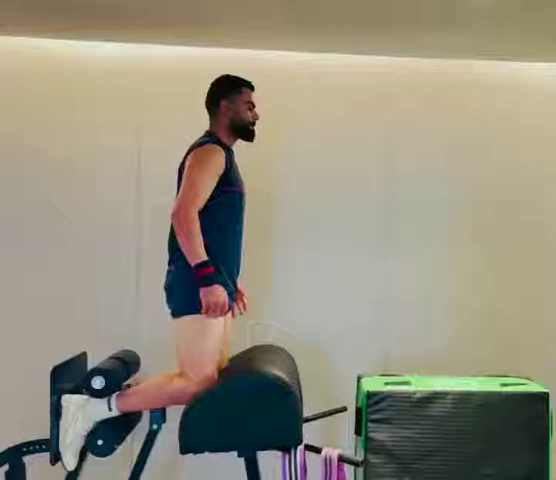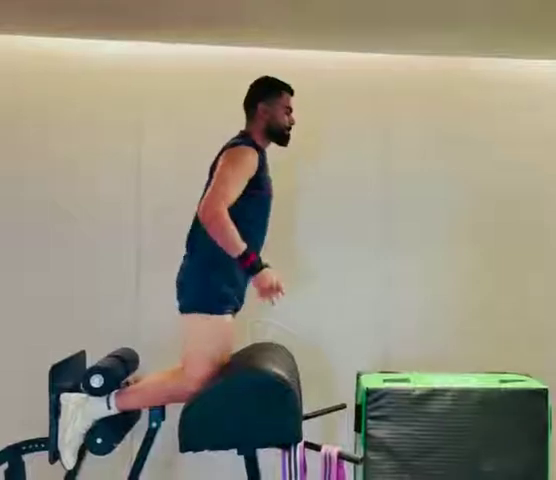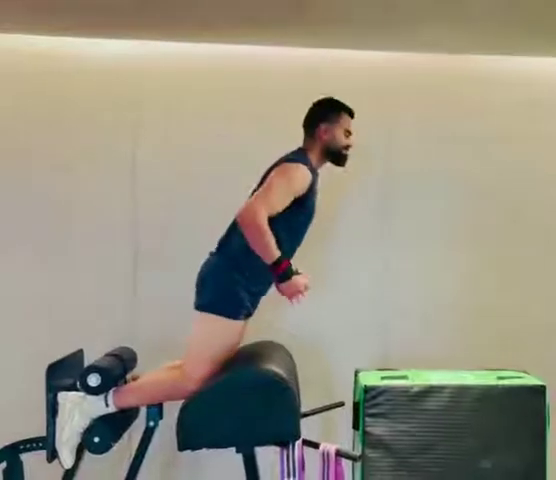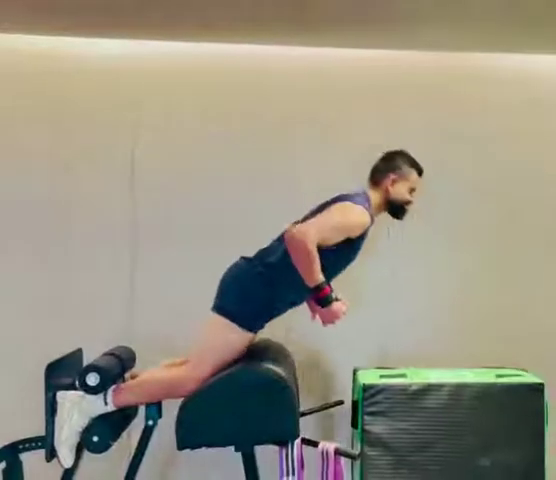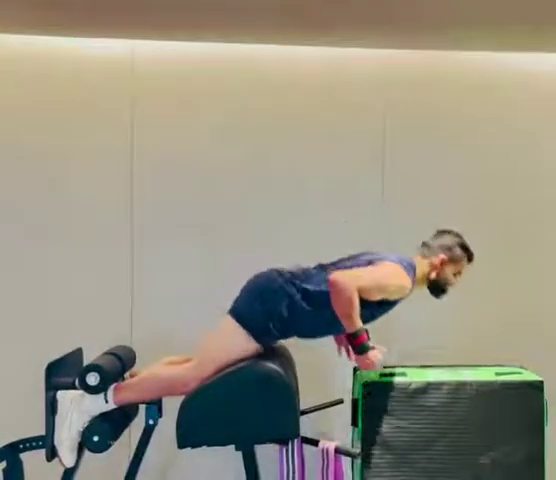
dt=0.4s
person 1, frame 1
left shoulder: (221, 156)
right shoulder: (210, 152)
right elbow: (183, 215)
left wrist: (229, 281)
right wrist: (209, 279)
left hip: (211, 283)
right hip: (198, 285)
left knee: (211, 376)
right knee: (199, 383)
left ankle: (114, 395)
right ankle: (93, 408)
person 1, frame 2
left shoulder: (252, 156)
right shoulder: (244, 153)
right elbow: (211, 210)
left wrist: (253, 270)
right wrist: (255, 266)
left hip: (221, 282)
right hip: (210, 281)
left knee: (204, 374)
right knee: (198, 381)
left ankle: (109, 390)
right ankle: (94, 407)
person 1, frame 3
left shoulder: (302, 171)
right shoulder: (299, 171)
right elbow: (250, 215)
left wrist: (281, 272)
right wrist: (284, 272)
left hip: (236, 286)
right hip: (230, 285)
left knee: (202, 372)
right knee: (193, 379)
left ankle: (108, 387)
right ankle: (91, 404)
person 1, frame 4
left shoulder: (352, 207)
right shoulder: (358, 214)
right elbow: (299, 238)
left wrist: (311, 292)
right wrist: (325, 296)
left hip: (252, 288)
right hip: (251, 292)
left knee: (195, 369)
right knee: (192, 378)
right ankle: (90, 404)
person 1, frame 5
left shoulder: (394, 267)
right shoulder: (402, 279)
right elbow: (340, 282)
left wrist: (339, 326)
right wrist: (360, 344)
left hip: (274, 295)
right hip: (270, 303)
left knee: (197, 364)
right knee: (193, 376)
right ankle: (90, 402)
